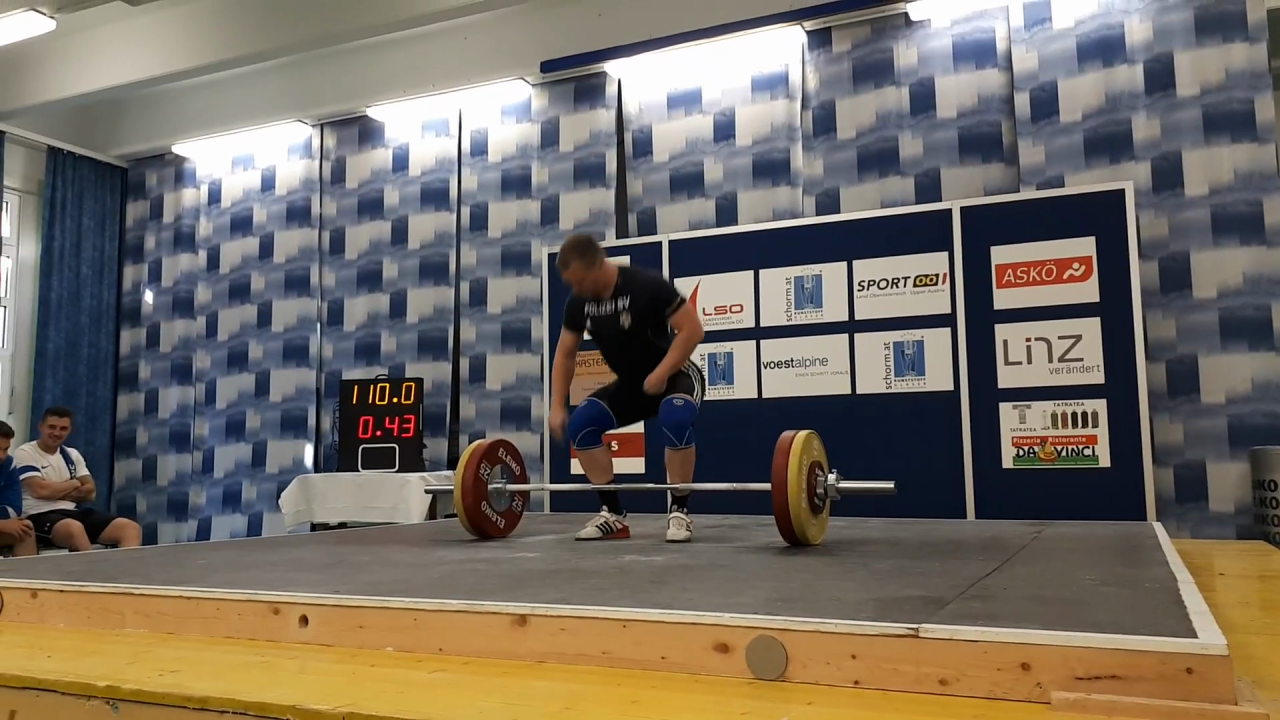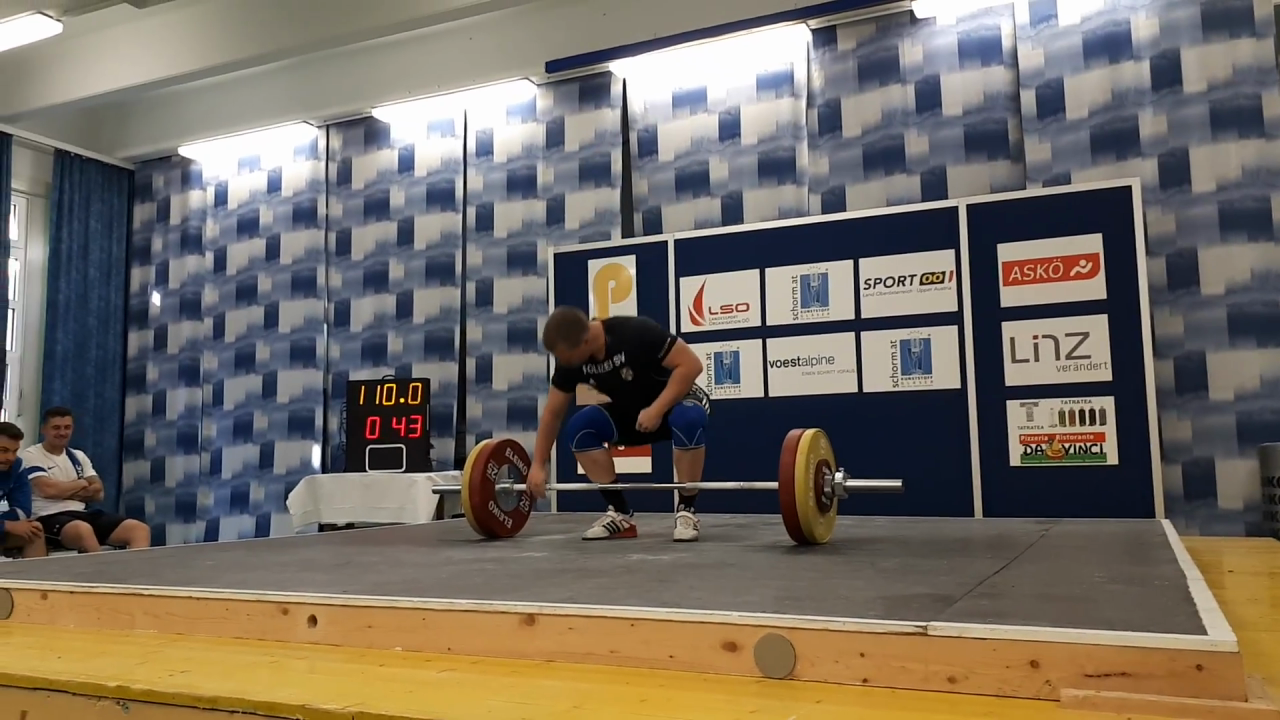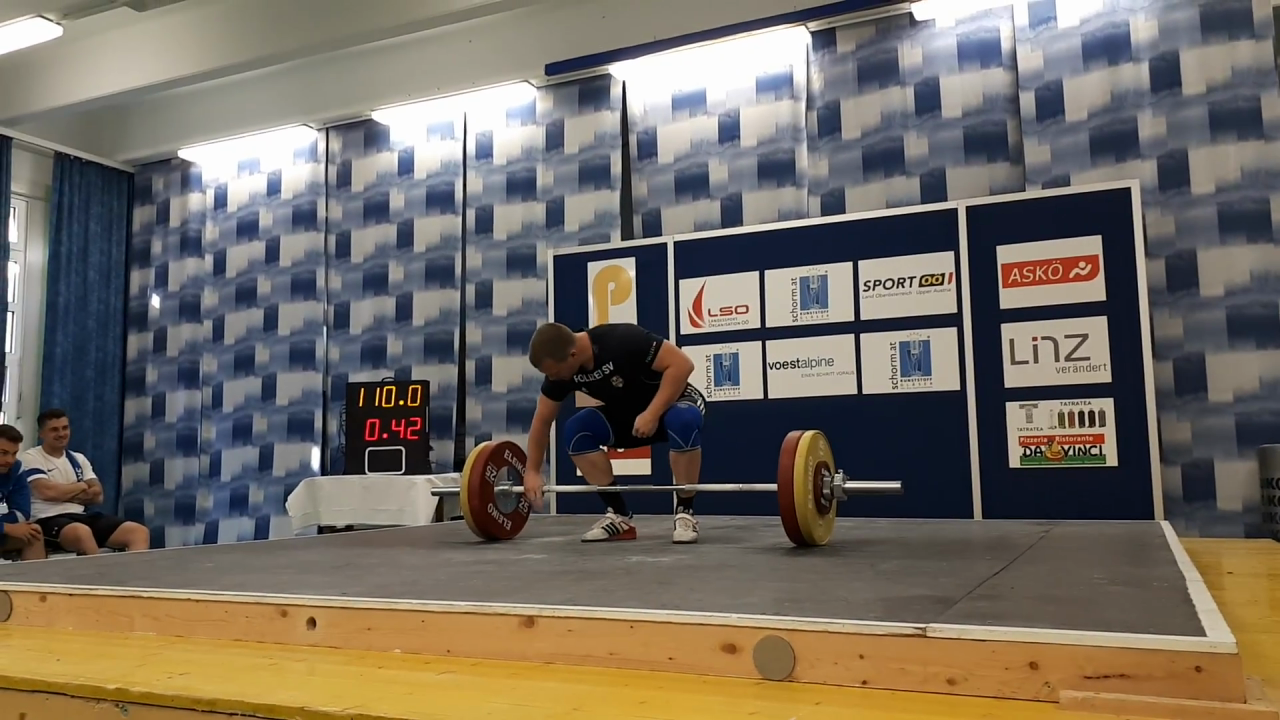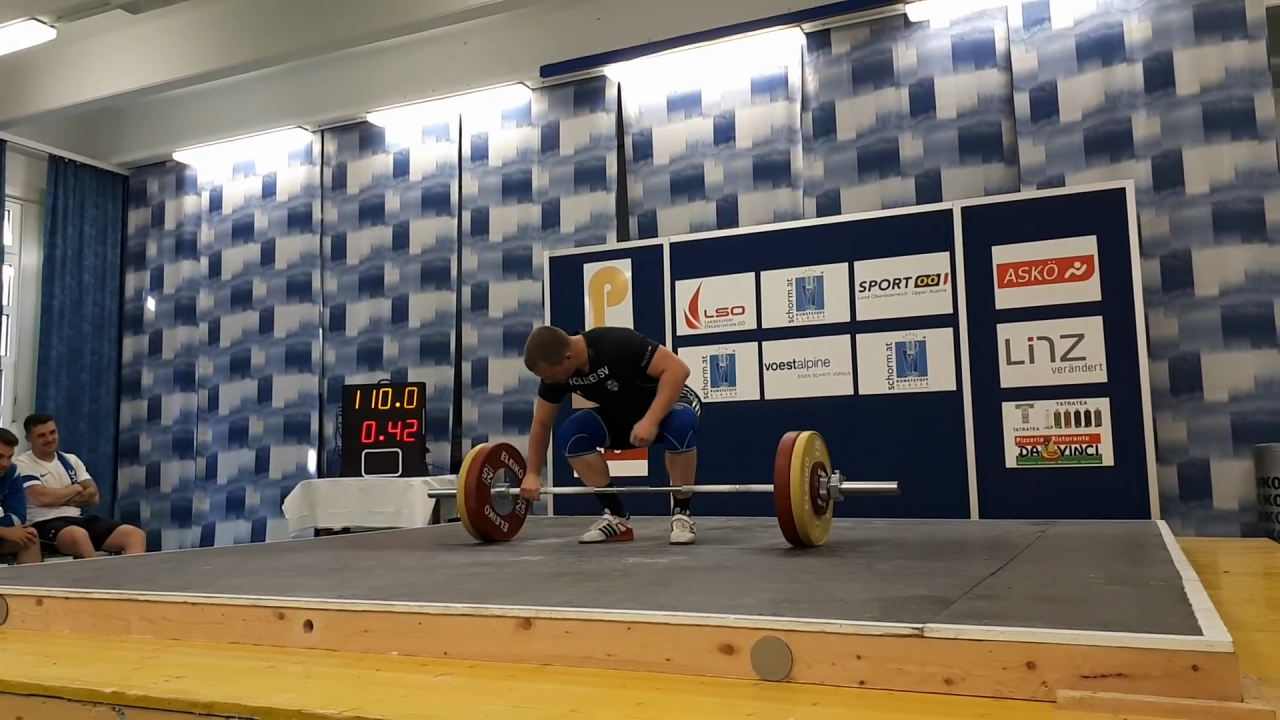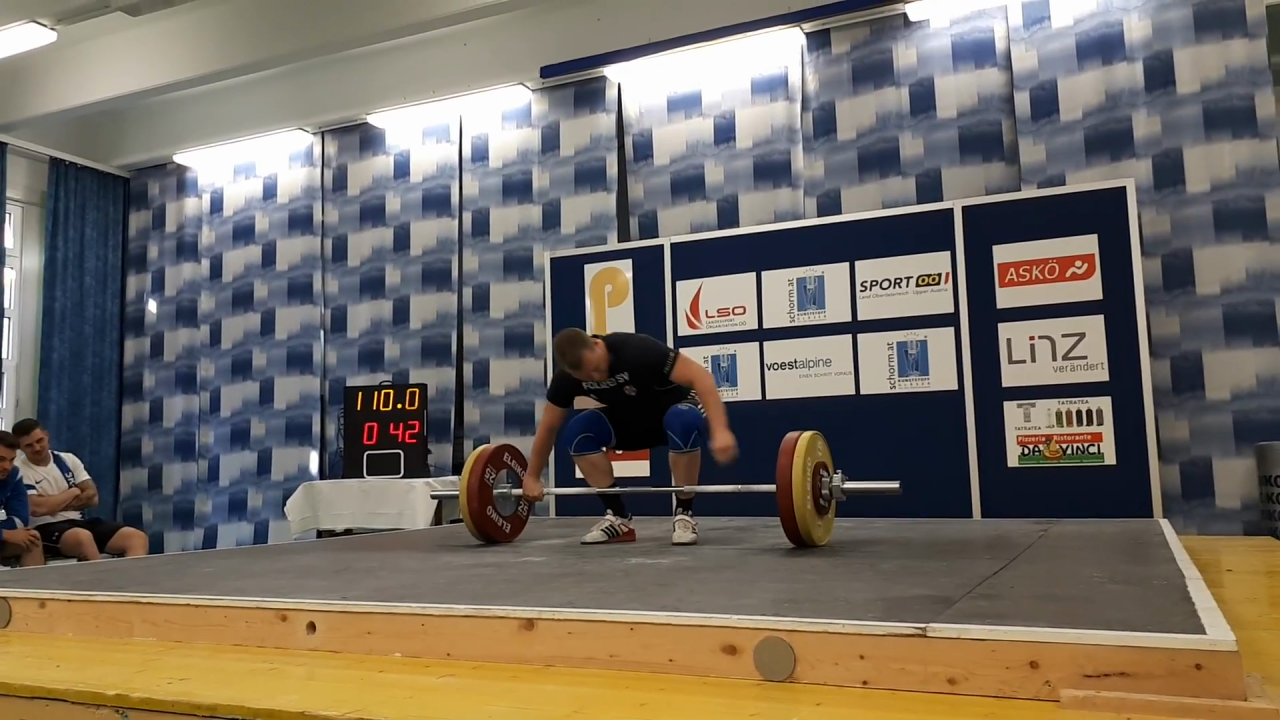
dt=0.3s
person 1, frame 1
left shoulder: (646, 286)
right shoulder: (578, 301)
left elbow: (693, 329)
right elbow: (564, 353)
left wrist: (662, 373)
right wrist: (557, 407)
left hip: (674, 377)
right hip: (631, 384)
left knee: (676, 417)
right knee: (579, 424)
left ankle: (679, 511)
right ankle: (613, 513)
person 1, frame 2
left shoulder: (637, 334)
right shoulder: (570, 362)
left elbow: (690, 364)
right elbow: (553, 413)
left wrist: (656, 410)
right wrist: (538, 465)
left hip: (677, 402)
right hip: (632, 414)
left knee: (687, 419)
right knee: (580, 427)
left ankle: (686, 511)
right ankle: (620, 514)
person 1, frame 3
left shoulder: (622, 340)
right shoulder: (559, 370)
left elbow: (682, 364)
right elbow: (542, 420)
left wrist: (652, 414)
right wrist: (532, 472)
left hip: (674, 402)
left knee: (682, 421)
right knee: (575, 430)
left ankle: (685, 512)
right ankle: (619, 515)
person 1, frame 4
left shoulder: (617, 345)
right shoulder: (555, 372)
left elbow: (677, 369)
right elbow: (542, 423)
left wrist: (651, 421)
right wrist: (533, 474)
left hip: (670, 403)
left knee: (678, 423)
right knee: (572, 432)
left ankle: (682, 514)
right ankle: (616, 517)
person 1, frame 5
left shoulder: (635, 350)
right shoulder: (567, 378)
left elbow: (699, 375)
right elbow: (548, 427)
left wrist: (720, 430)
right wrist: (532, 477)
left hip: (676, 410)
right hip: (630, 420)
left knee: (683, 423)
right knee: (578, 432)
left ankle: (684, 514)
right ankle: (618, 517)
